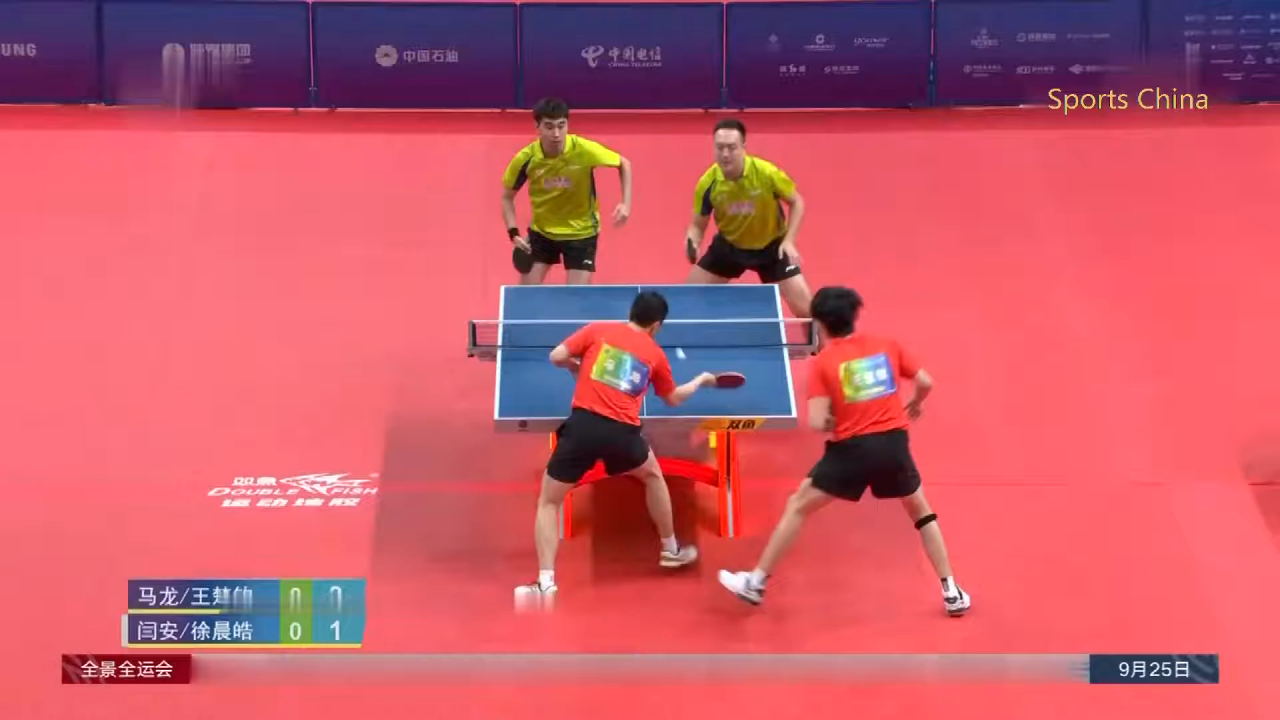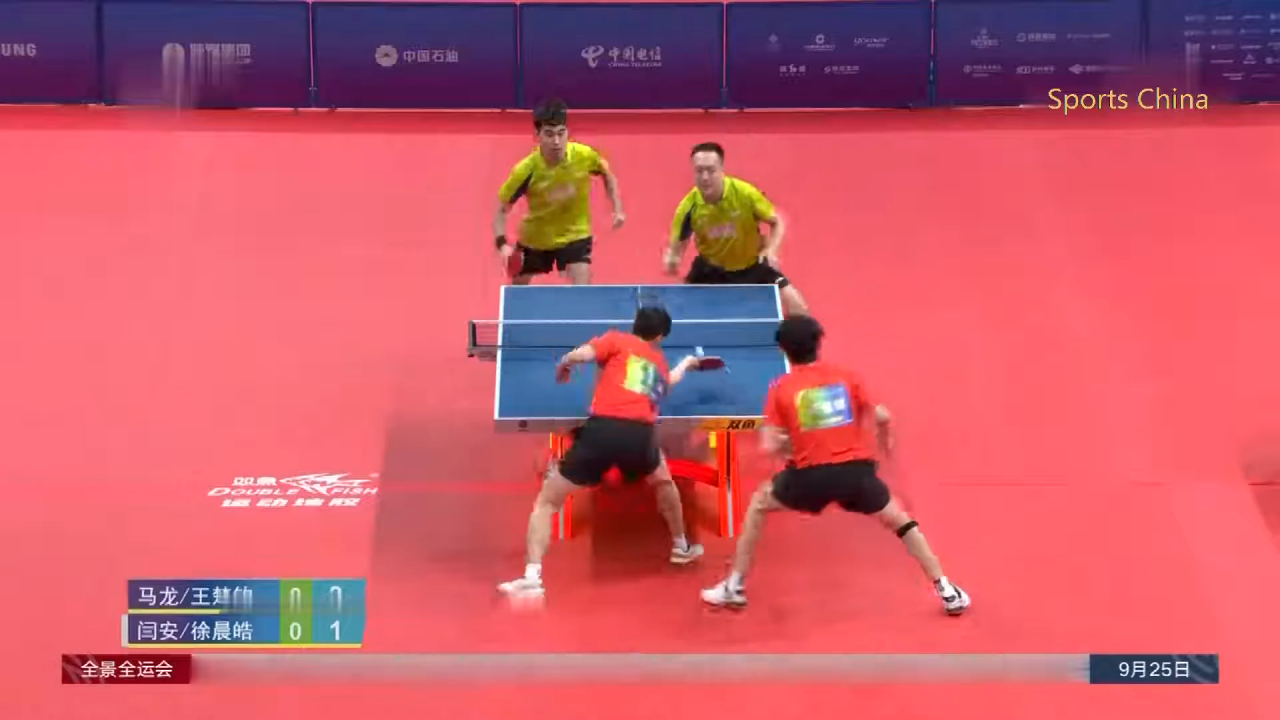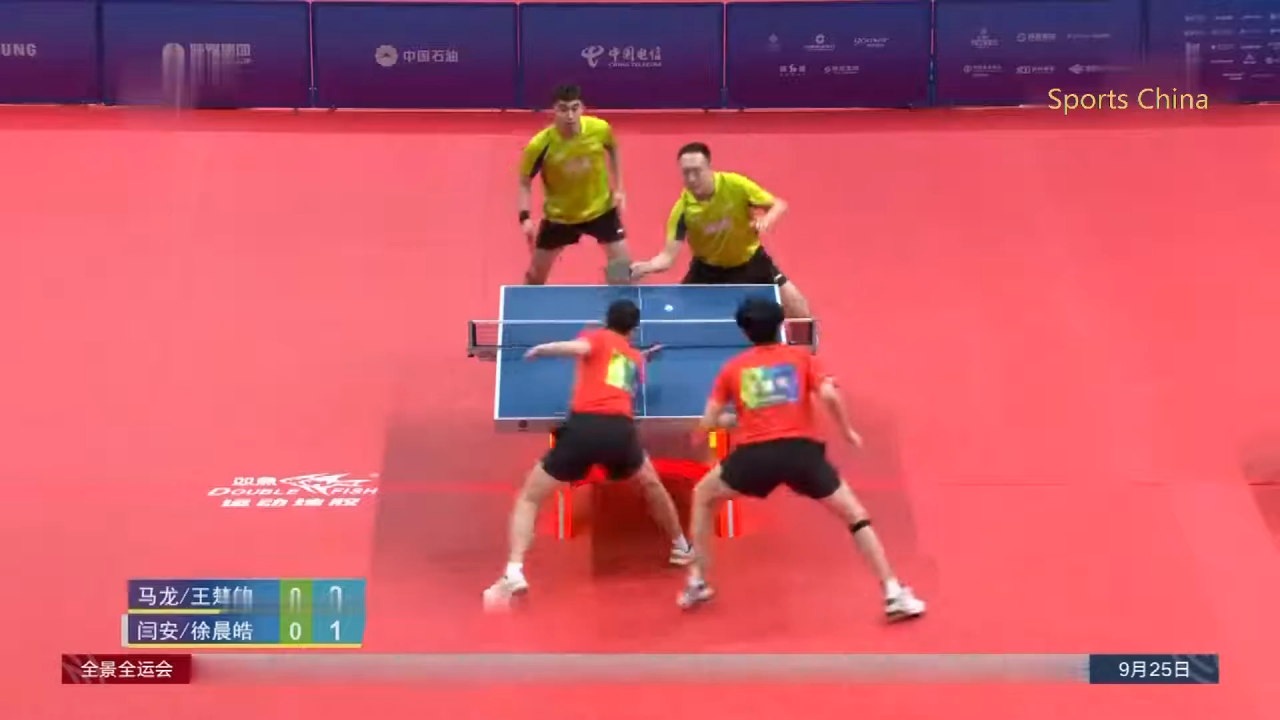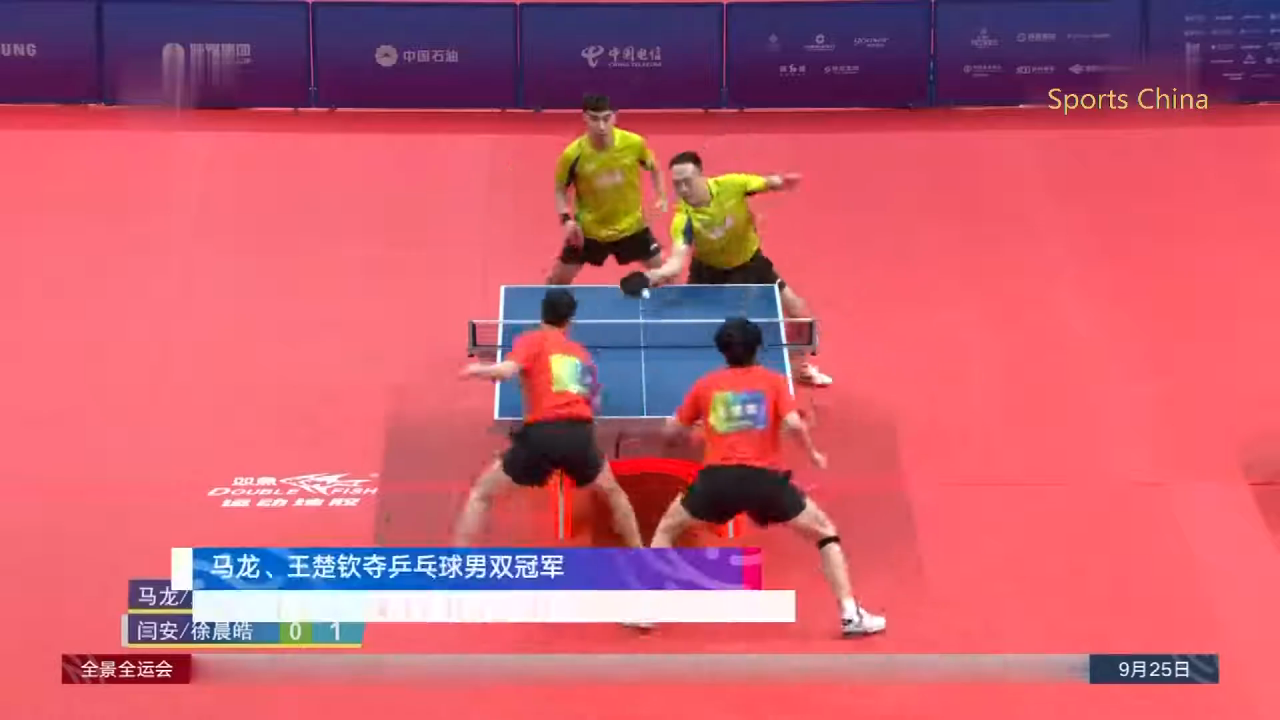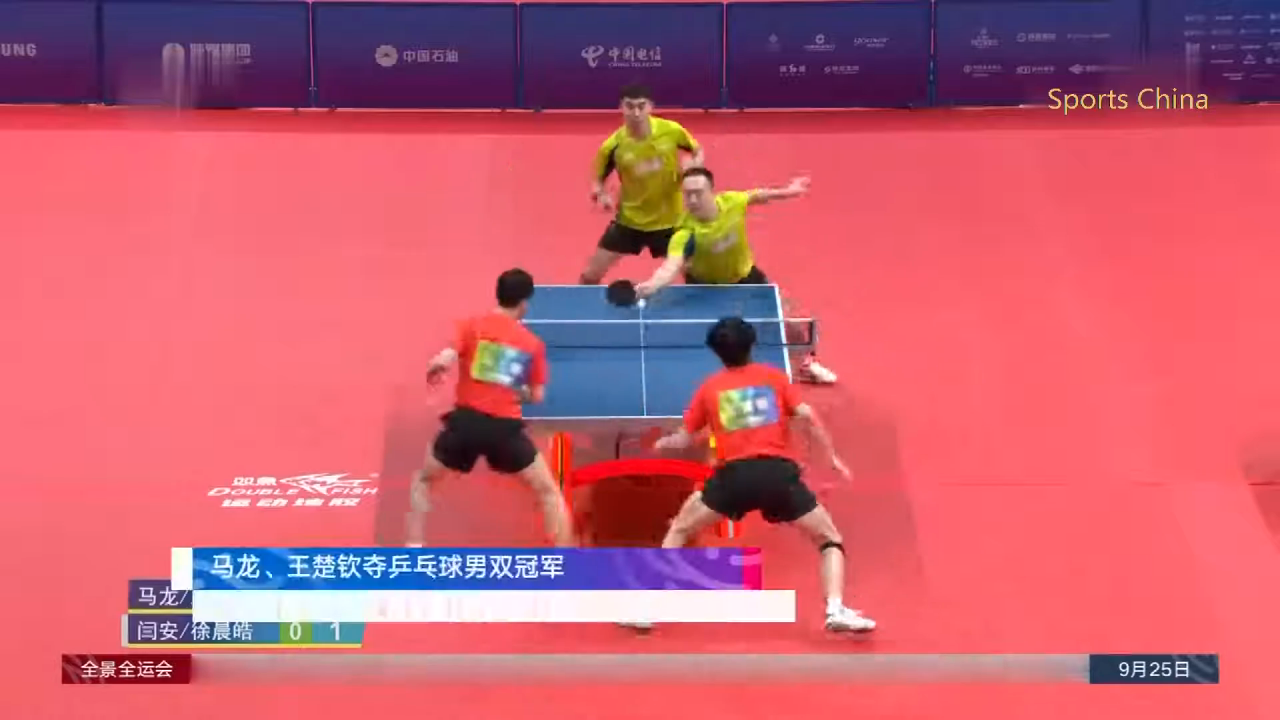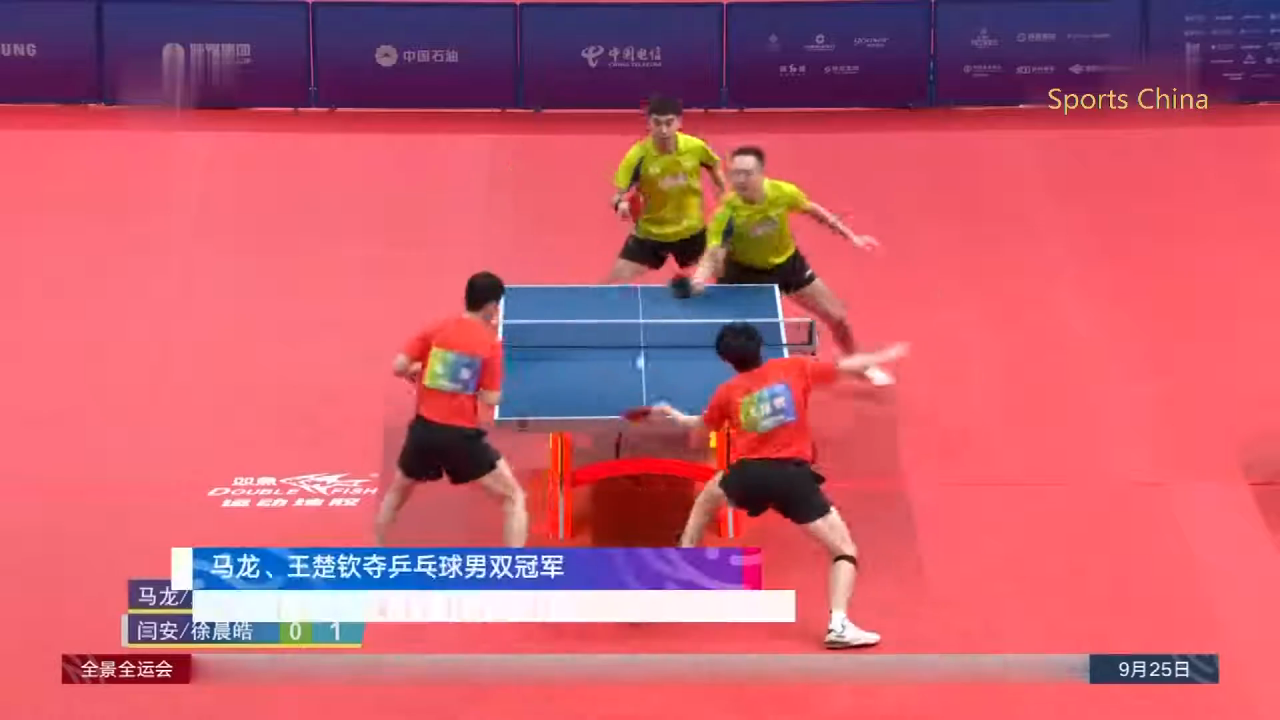
dt=0.2s
person 1, frame 1
left shoulder: (824, 361)
right shoulder: (886, 346)
left elbow: (816, 420)
right elbow: (925, 383)
right wrist: (914, 406)
left hip: (852, 449)
right hip: (894, 445)
left knee: (797, 508)
right knee: (921, 511)
left ankle: (755, 583)
right ankle: (952, 592)
person 1, frame 2
left shoulder: (781, 388)
right shoulder: (846, 377)
left elbow: (767, 447)
right elbow: (882, 417)
right wrist: (884, 442)
left hip: (810, 476)
right hip: (854, 471)
left knee: (758, 506)
right knee: (901, 523)
left ankle: (733, 587)
right ankle: (946, 592)
person 1, frame 3
left shoulder: (733, 366)
right shoulder: (801, 358)
left elbow: (709, 420)
right elbow: (830, 395)
right wrist: (848, 431)
left hip: (754, 457)
right hip: (802, 452)
left knee: (701, 497)
right knee: (855, 517)
left ankle: (696, 585)
right ankle: (894, 595)
person 1, frame 4
left shoulder: (705, 385)
right shoulder: (774, 382)
left elbow: (672, 429)
right elbow: (795, 423)
right wrist: (812, 451)
left hip: (718, 480)
right hip: (765, 480)
left knee: (667, 528)
right knee: (826, 533)
right ankle: (851, 614)
person 1, frame 5
left shoulder: (709, 388)
right shoulder: (775, 378)
left elbow: (683, 441)
right elbow: (806, 414)
left wrist: (663, 444)
right wrist: (832, 456)
left hip: (734, 476)
right hip: (777, 473)
left knee: (679, 531)
right knee: (830, 538)
right ankle: (836, 611)
person 1, frame 6
left shoulder: (729, 391)
right shoulder: (794, 369)
left elbow: (701, 425)
right elbow: (850, 365)
left wrist: (672, 415)
right wrist: (888, 356)
left hip: (749, 474)
right hip: (793, 475)
left knee: (708, 496)
right knee: (845, 551)
right ankle: (839, 625)
person 2, frame 1
left shoulder: (598, 330)
right shoulder: (655, 354)
left elbow: (557, 356)
right elbow: (674, 398)
left wrist: (578, 365)
right wrist: (701, 380)
left hip: (583, 426)
right hip: (622, 432)
left knee: (548, 503)
right knee: (652, 475)
left ankle: (545, 583)
right ankle: (671, 549)
person 2, frame 2
left shoulder: (616, 341)
right shoulder: (661, 362)
left elbow: (582, 354)
left wrist: (564, 363)
right wrist: (686, 365)
left hip: (603, 431)
right hip: (640, 436)
left knee: (546, 501)
right knee: (663, 482)
left ankle: (532, 578)
right ankle: (682, 545)
person 2, frame 3
left shoulder: (597, 336)
right shoulder: (635, 357)
left elbow: (579, 348)
left wrist: (543, 349)
left hip: (585, 429)
right hip: (621, 432)
left knee: (528, 499)
right knee: (653, 486)
left ankle: (514, 574)
right ankle: (680, 546)
person 2, frame 4
left shoulder: (531, 341)
right shoulder: (582, 355)
left elbow: (506, 371)
right elbow: (594, 400)
left wrist: (475, 370)
left hip: (541, 436)
right hip: (579, 438)
left knee: (481, 495)
right knee: (612, 493)
person 2, frame 5
left shoulder: (474, 325)
right shoulder: (533, 343)
left elbow: (445, 361)
right elbow: (537, 396)
left wrist: (433, 368)
left hip: (466, 421)
right hip: (505, 427)
left knee: (423, 480)
right knee: (550, 492)
left ankle: (414, 551)
person 2, frame 6
left shoulder: (434, 331)
right shoulder: (491, 345)
left elbow: (399, 368)
right elbow: (490, 399)
left hip: (424, 431)
right hip: (461, 437)
left knee: (396, 494)
right knee: (514, 498)
person 3, frame 1
left shoulder: (767, 174)
right shoulder: (708, 183)
left elbow: (797, 202)
right elbow: (698, 223)
left wrist: (789, 240)
right wrist: (692, 242)
left hip: (770, 245)
right hip: (729, 245)
left knee: (805, 310)
person 3, frame 2
left shoulder: (745, 194)
right shoulder: (688, 208)
left elbow: (777, 224)
right elbow: (675, 249)
left wrist: (772, 251)
right wrist: (668, 261)
left hip: (755, 265)
right hip: (710, 268)
person 3, frame 3
left shoulder: (736, 185)
right shoulder: (682, 210)
left elbow: (778, 205)
right elbow: (668, 256)
left wrist: (766, 221)
right wrist: (644, 267)
left hip: (751, 264)
right hip: (709, 270)
left knee: (801, 315)
person 3, frame 4
left shoulder: (731, 185)
right shoulder: (683, 218)
left elbow: (767, 184)
right elbow: (678, 259)
left wrist: (784, 181)
right wrist: (659, 274)
left hip: (750, 263)
right hip: (709, 272)
left knee: (799, 314)
left ankle: (802, 367)
person 3, frame 5
left shoulder: (734, 202)
right shoulder: (686, 233)
left elbow: (753, 196)
right elbow: (670, 268)
left wrist: (786, 192)
right wrist: (650, 286)
left hip: (745, 278)
right hip: (705, 286)
left ankle: (805, 364)
person 3, frame 6
left shoulder: (784, 192)
right shoulder: (726, 211)
left elbow: (815, 210)
right elbow: (712, 258)
left wrist: (850, 236)
right wrist: (700, 279)
left hip: (786, 263)
right hip: (745, 268)
left knee: (836, 316)
person 4, frame 1
left shoulder: (586, 150)
right shoulder: (525, 159)
left elbow: (624, 165)
right elbow: (507, 197)
left wrist: (625, 202)
right wrist: (514, 233)
left hip: (582, 231)
right hip: (542, 230)
person 4, frame 2
left shoulder: (585, 155)
right shoulder: (526, 171)
left elbow: (606, 174)
right elbow: (501, 210)
left wrist: (617, 209)
right wrist: (502, 243)
left hip: (577, 235)
right hip: (536, 239)
person 4, frame 3
left shoulder: (599, 129)
right shoulder: (539, 145)
left elbow: (613, 151)
right elbow: (524, 183)
left wrist: (618, 188)
right wrist: (525, 217)
left hip: (600, 209)
right hip: (559, 215)
left knee: (623, 267)
right knee: (536, 274)
person 4, frame 4
left shoulder: (634, 144)
right shoulder: (574, 154)
left elbow: (653, 169)
right elbow: (560, 190)
left wrist: (662, 198)
right wrist: (566, 219)
left hip: (632, 228)
right hip: (589, 231)
right knee: (557, 281)
person 4, frame 5
left shoulder: (672, 131)
right shoulder: (613, 146)
left elbow: (697, 151)
right elbow: (597, 181)
left wrist: (696, 164)
right wrist: (600, 195)
left hip: (671, 220)
right hip: (629, 221)
right knee: (590, 276)
person 4, frame 6
left shoulder: (696, 147)
right shoulder: (638, 156)
left elbow: (715, 169)
right elbow: (618, 193)
right wrist: (620, 204)
left hip: (690, 231)
right hip: (648, 233)
